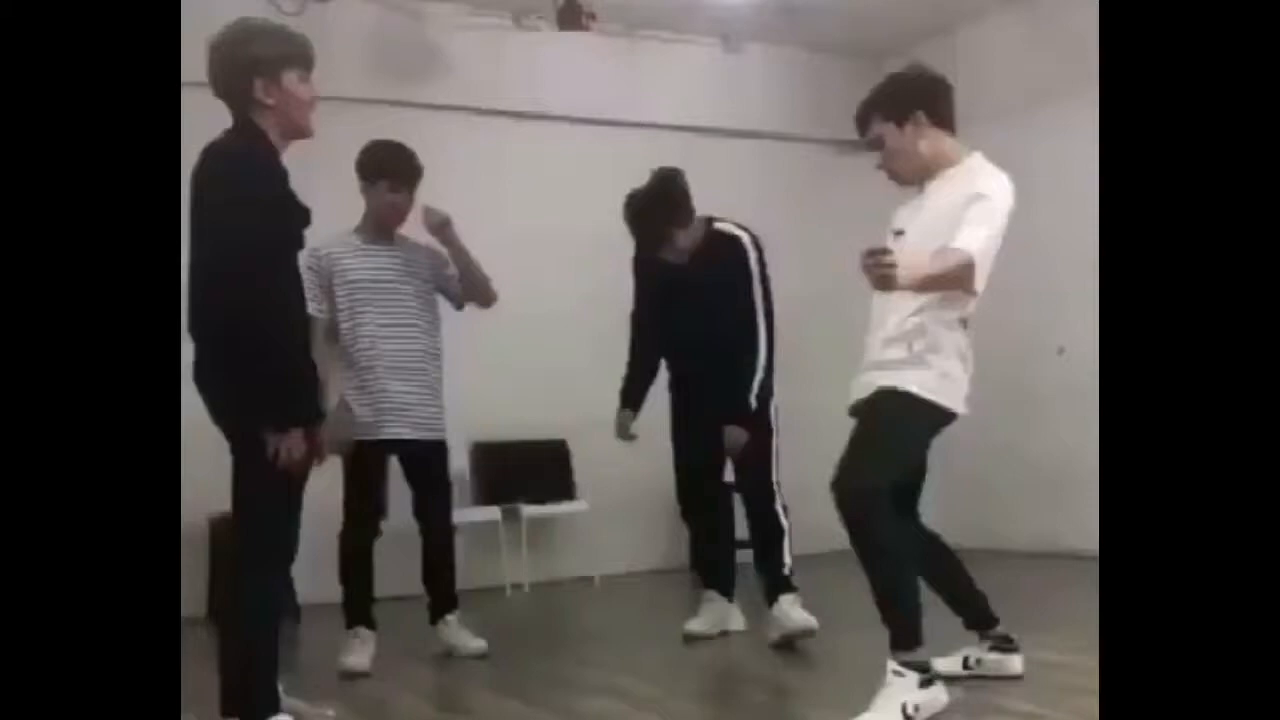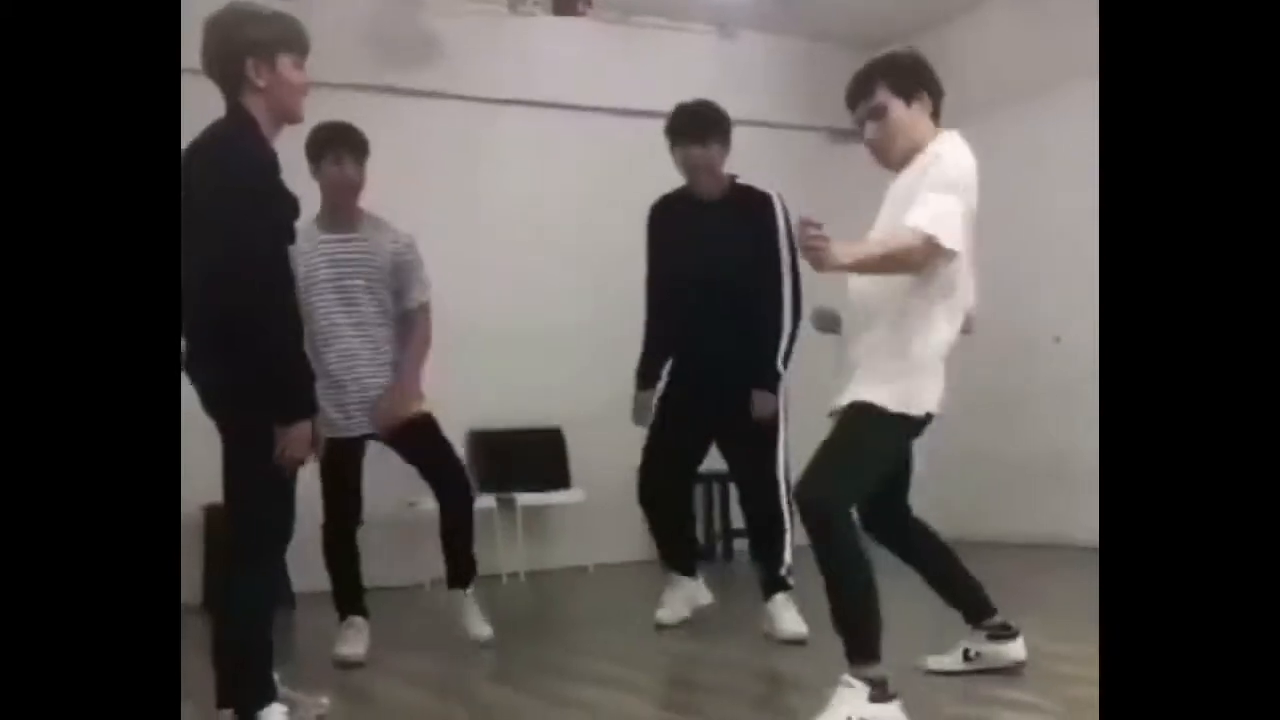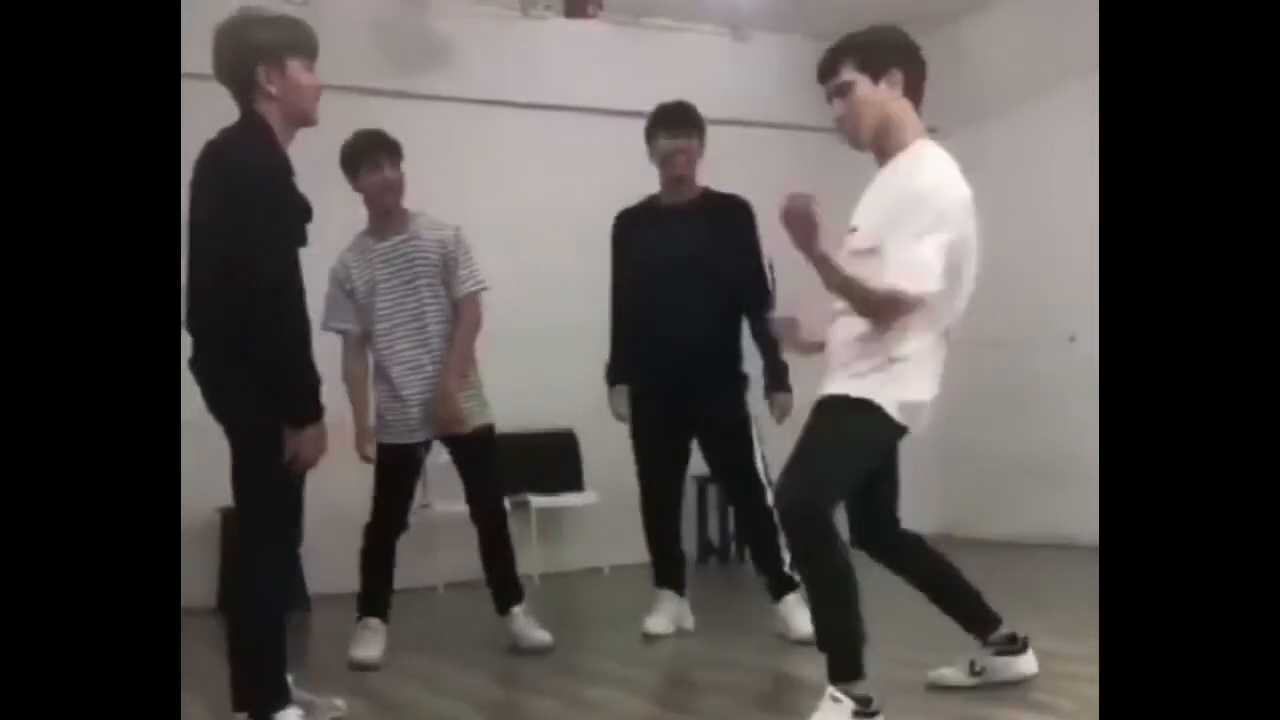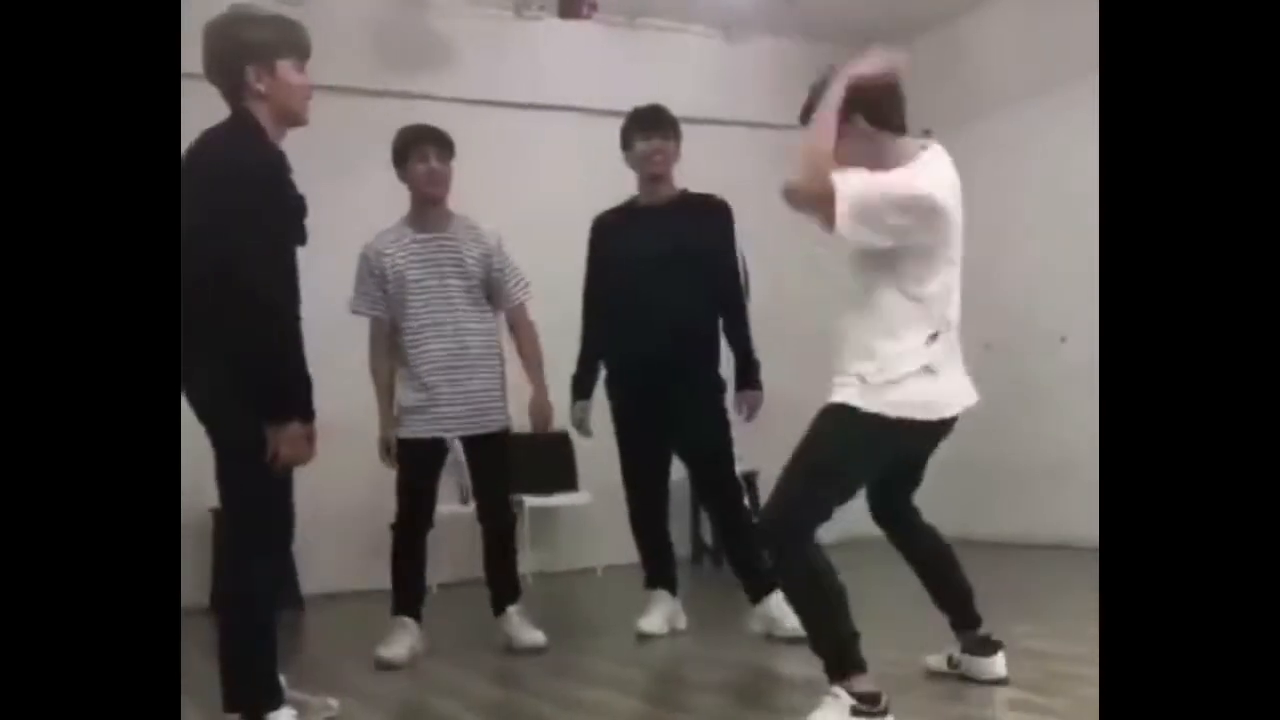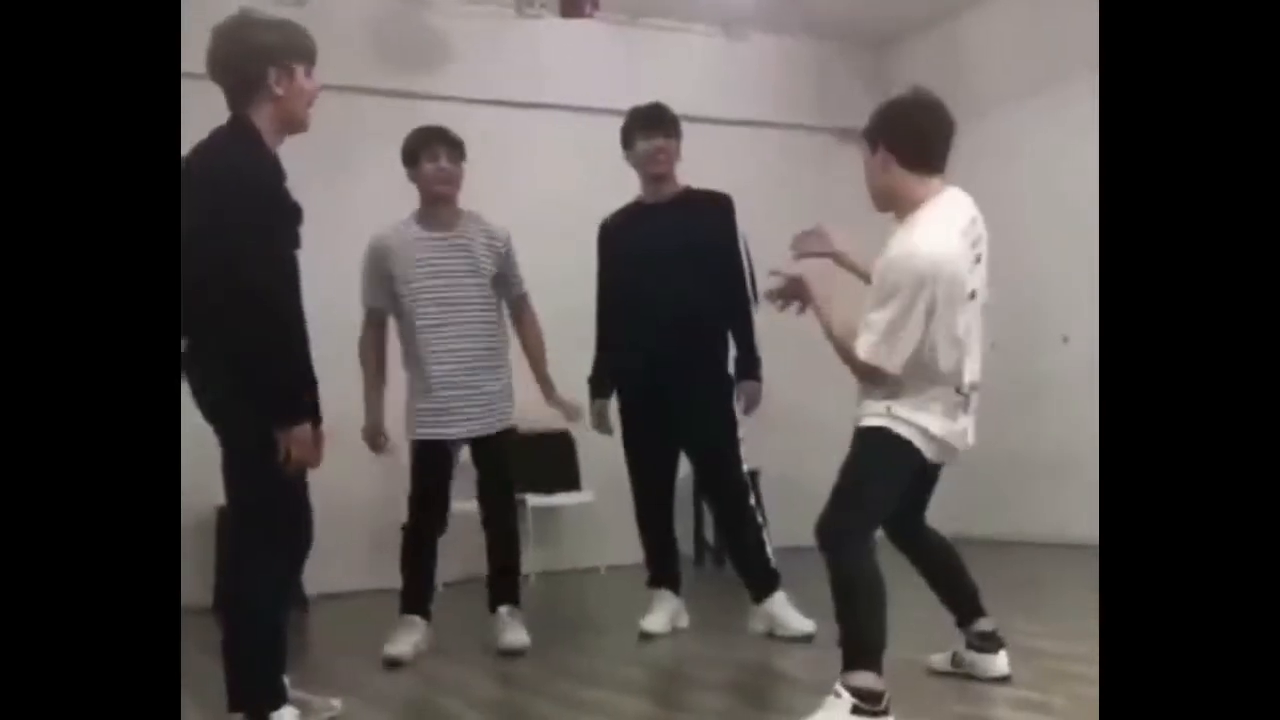
dt=0.5s
person 1, frame 1
left shoulder: (235, 166)
right shoulder: (246, 169)
right elbow: (255, 297)
left wrist: (300, 404)
right wrist: (286, 412)
left hip: (253, 382)
right hip: (257, 388)
left knee: (263, 546)
right knee: (265, 548)
person 1, frame 2
left shoulder: (227, 154)
right shoulder: (237, 158)
right elbow: (253, 291)
left wrist: (295, 398)
right wrist: (291, 406)
left hip: (244, 372)
right hip: (250, 378)
left knee: (258, 535)
right knee: (258, 537)
person 1, frame 3
left shoulder: (239, 158)
right shoulder: (251, 162)
right elbow: (269, 295)
left wrist: (298, 400)
right wrist: (302, 408)
left hip: (246, 374)
right hip: (255, 380)
left knee: (268, 536)
right knee: (268, 539)
person 1, frame 4
left shoulder: (227, 157)
right shoulder: (244, 160)
right elbow: (259, 294)
left wrist: (287, 401)
right wrist: (285, 407)
left hip: (233, 374)
right hip: (241, 380)
left knee: (259, 535)
right knee: (258, 538)
person 1, frame 5
left shoulder: (226, 162)
right shoulder: (242, 167)
right elbow: (264, 298)
left wrist: (296, 403)
right wrist: (295, 410)
left hip: (240, 376)
right hip: (247, 382)
left knee: (272, 535)
right knee: (270, 538)
person 2, frame 1
left shoulder: (986, 185)
right shoulder: (916, 202)
left elbow: (964, 270)
left wrist: (908, 275)
left hip: (923, 378)
right hip: (889, 377)
left knee: (857, 490)
right knee: (898, 517)
right ankle: (995, 641)
person 2, frame 2
left shoulder: (947, 159)
right shoulder: (920, 180)
left elbow: (928, 248)
left wrist: (844, 257)
right wrist: (849, 314)
left hip: (894, 383)
right hip: (886, 380)
left knee: (820, 501)
right knee: (886, 516)
right ankle: (995, 632)
person 2, frame 3
left shoulder: (928, 180)
right shoulder: (894, 178)
left elbow: (894, 304)
left wrist: (815, 253)
right wrist: (823, 337)
left hip: (882, 385)
right hip: (865, 378)
left knee: (801, 504)
right knee: (875, 528)
right ankle: (1003, 644)
person 2, frame 4
left shoulder: (914, 190)
right shoulder: (924, 162)
left elbow: (804, 190)
right elbow: (829, 201)
left wrist: (840, 83)
left hip: (886, 397)
right hip: (921, 391)
left knee: (785, 526)
right knee: (895, 512)
right ankle: (979, 646)
person 2, frame 5
left shoulder: (918, 251)
right shoulder: (959, 211)
left elbow: (869, 365)
left wrist: (814, 301)
right wrist: (839, 255)
left hip: (907, 417)
right hip: (940, 408)
left knee: (842, 531)
right knee: (904, 523)
right ankle: (984, 641)
person 3, frame 1
left shoulder: (426, 257)
right shoulder: (326, 259)
left elbow: (485, 298)
right elbow: (312, 338)
left wrist: (451, 241)
left hip: (425, 416)
right hip: (363, 417)
left knee: (437, 521)
right knee: (360, 525)
left ankle: (445, 616)
right ankle: (360, 629)
person 3, frame 2
left shoulder: (395, 243)
right shoulder: (293, 249)
left elbow: (418, 322)
left wrist: (403, 390)
left hip: (395, 400)
right hip: (332, 408)
left knee: (455, 485)
right knee: (340, 519)
left ankle: (462, 590)
right ankle: (353, 619)
person 3, frame 3
left shoulder: (444, 237)
right shoulder: (349, 265)
left elbow: (470, 314)
right elbow: (354, 349)
left wrist: (448, 384)
right wrist: (361, 420)
left hip: (461, 403)
right hip: (398, 415)
left knee: (489, 512)
right knee: (385, 519)
left ankle: (513, 609)
right ankle: (372, 620)
person 3, frame 4
left shoulder: (484, 243)
right shoulder: (381, 252)
left elbow: (519, 318)
right elbow: (381, 340)
left wrist: (539, 389)
right wrist: (385, 417)
left hip: (485, 406)
right hip: (419, 411)
left knee: (497, 513)
right knee: (411, 519)
left ankle: (509, 609)
right ankle: (406, 622)
person 3, frame 5
left shoulder: (492, 240)
right shoulder: (388, 247)
left elbow: (523, 314)
right elbow: (374, 329)
left wrist: (549, 386)
right wrist: (373, 409)
left hip: (492, 405)
right hip: (431, 410)
left knee: (499, 514)
right knee: (424, 518)
left ankle: (506, 610)
right ankle: (413, 619)
person 4, frame 1
left shoulder: (738, 246)
right shoulder: (649, 255)
left elbow: (760, 335)
right elbow: (646, 328)
left wrist: (743, 411)
right wrist: (631, 398)
left hip: (744, 390)
right hip: (690, 392)
left knee: (760, 490)
right knee: (697, 494)
left ankle: (783, 599)
right ankle: (719, 598)
person 4, frame 2
left shoulder: (761, 207)
right shoulder: (665, 216)
left elbow: (785, 296)
right elbow: (659, 303)
left wrist: (771, 377)
right wrist: (647, 377)
left hip: (751, 375)
right hip: (688, 377)
left knee: (763, 486)
right knee: (657, 480)
left ankle: (777, 595)
right ankle: (684, 578)
person 4, frame 3
left shoulder: (732, 214)
right shoulder: (631, 224)
left elbow: (757, 300)
right elbow: (623, 308)
left wrist: (777, 373)
right wrist: (618, 376)
left hip: (719, 380)
right hip: (654, 384)
left knee: (748, 487)
right knee: (658, 494)
left ankle: (786, 596)
right ankle: (671, 595)
person 4, frame 4
left shoulder: (710, 214)
right shoulder: (609, 227)
left elbow: (731, 300)
right elbow: (595, 312)
left wrist: (748, 373)
right wrist: (583, 385)
left hip: (696, 379)
right hip: (632, 385)
left knee: (722, 488)
right knee: (645, 495)
left ankle: (765, 596)
right ankle: (663, 595)
person 4, frame 5
left shoulder: (714, 210)
right shoulder: (616, 229)
left elbow: (737, 293)
right elbow: (608, 313)
left wrist: (748, 365)
right wrist: (601, 385)
left hip: (704, 377)
right hip: (640, 383)
left knee: (728, 487)
right knee: (651, 493)
left ankle: (768, 596)
right ankle: (666, 594)
